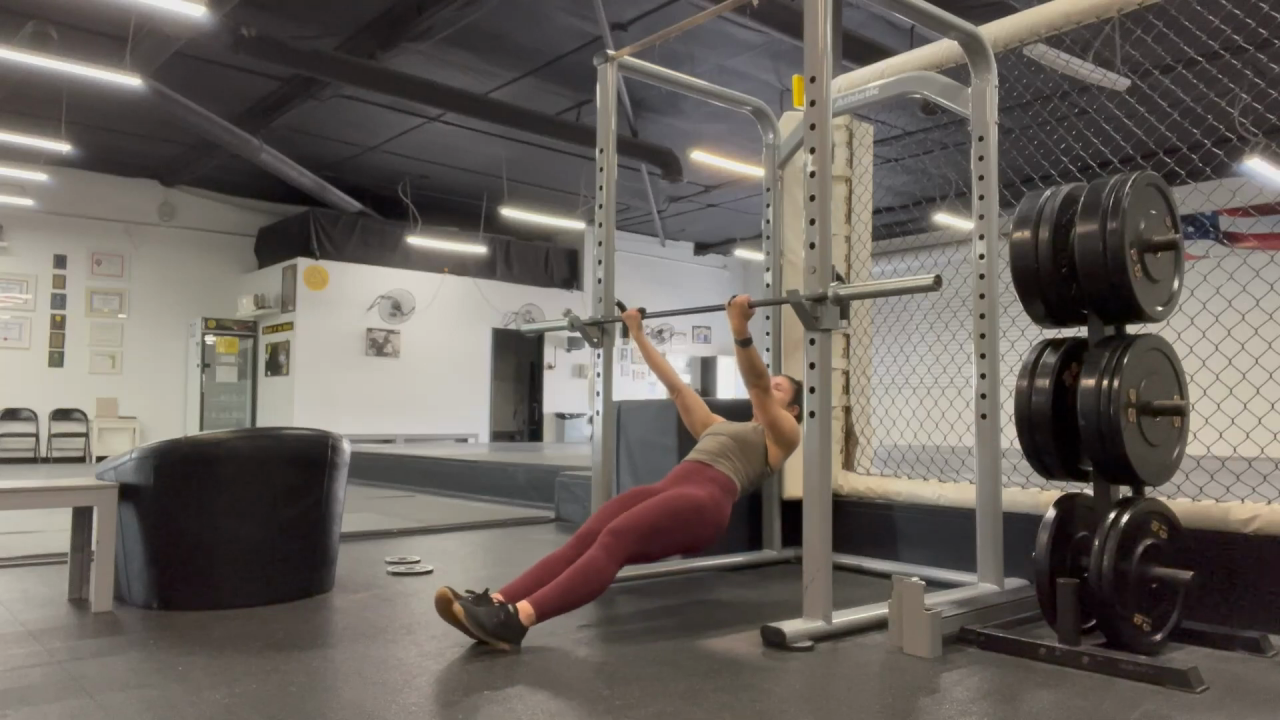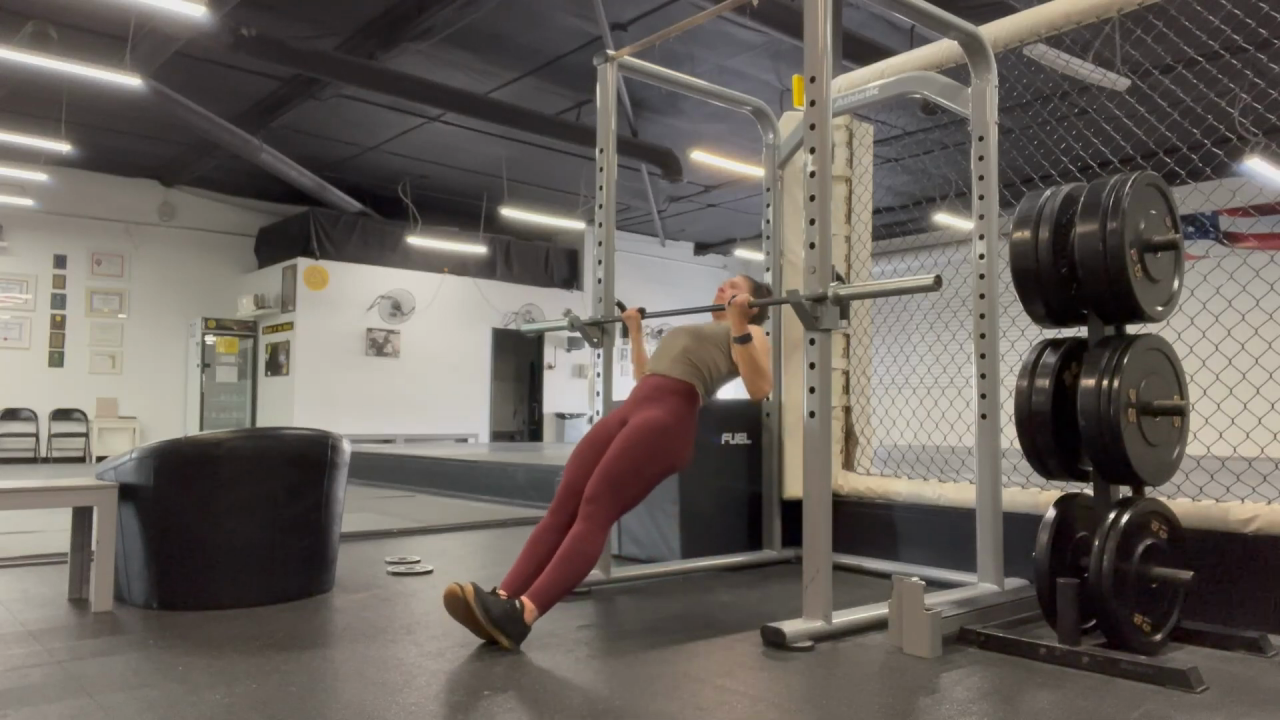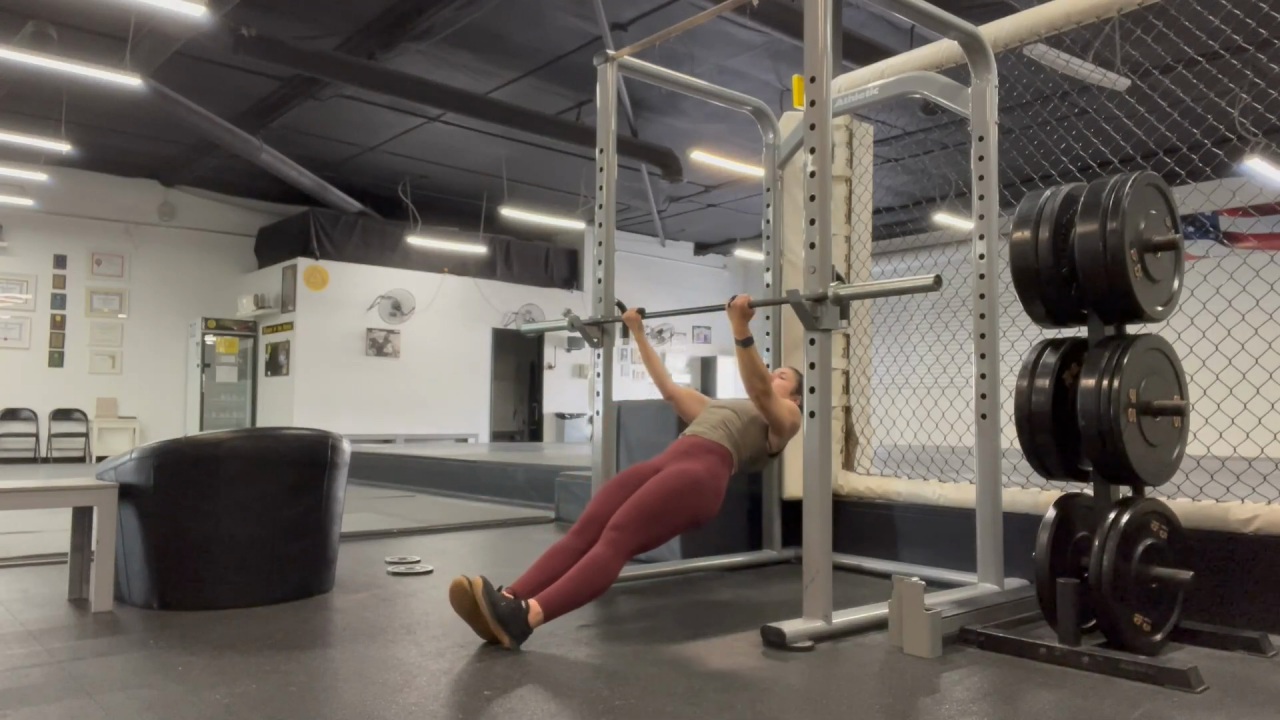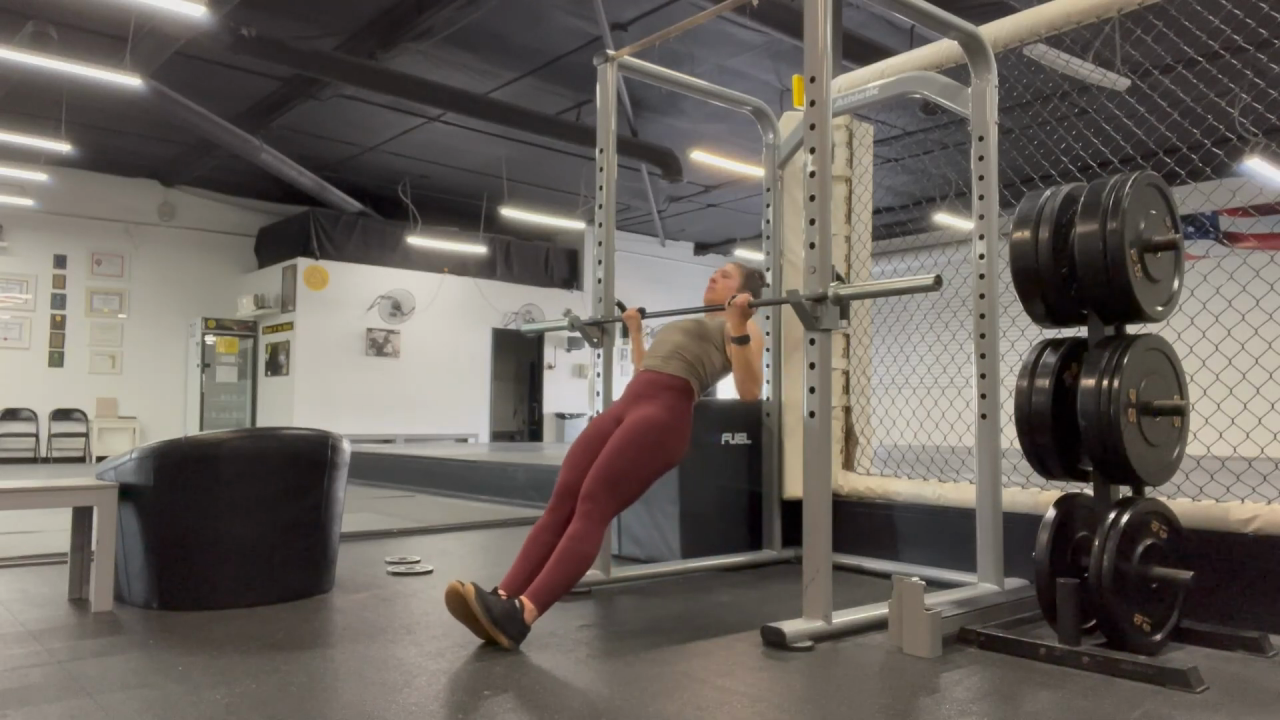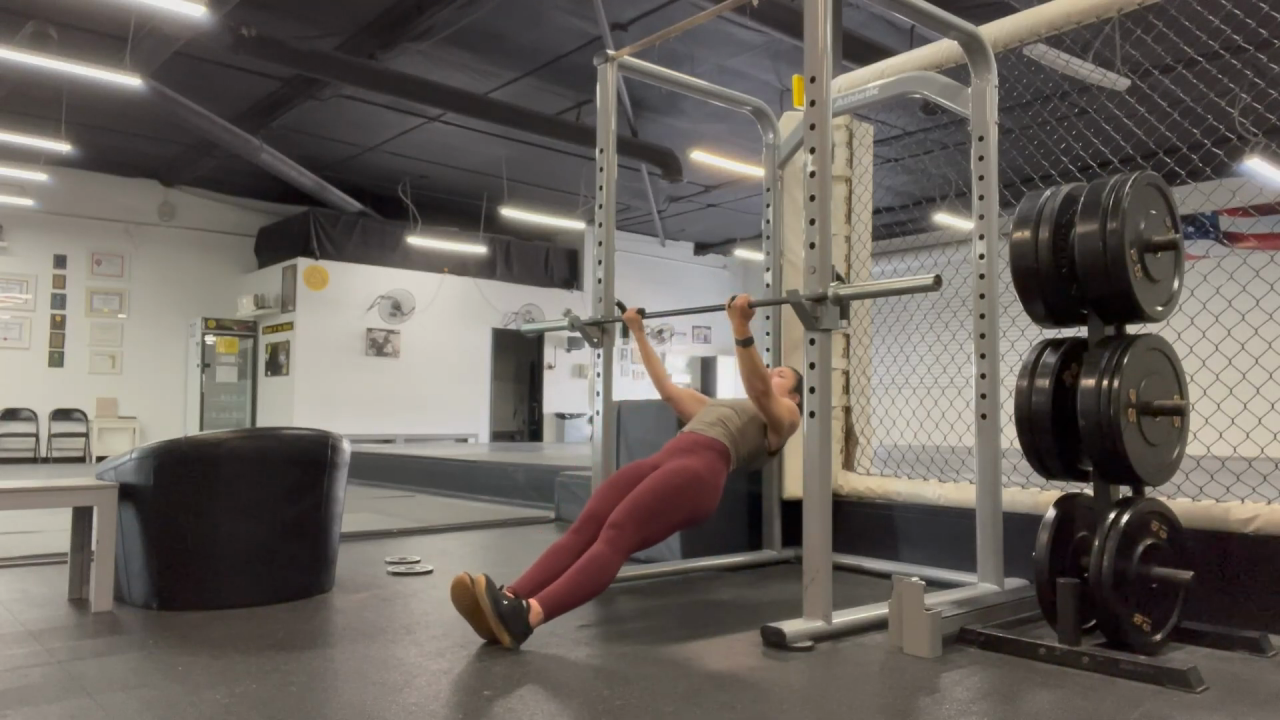
dt=1s
person 1, frame 1
left shoulder: (783, 434)
right shoulder: (719, 426)
left elbow: (757, 384)
right elbow: (677, 387)
left wrist: (741, 330)
right wrist: (638, 334)
left hip: (706, 501)
right hip: (669, 488)
left knee: (614, 539)
right knee: (583, 541)
left ankle: (515, 620)
right ankle: (495, 604)
person 1, frame 2
left shoulder: (749, 333)
right shoulder: (695, 333)
left elbow: (758, 389)
left wrist: (738, 327)
right wrist: (635, 332)
left hip: (670, 415)
right hip: (630, 408)
left knee: (594, 511)
right knee: (562, 508)
left ankle: (520, 616)
right ankle: (501, 601)
person 1, frame 3
left shoulder: (785, 418)
right shoulder: (719, 407)
left elbow: (759, 390)
right elbow: (670, 389)
left wrist: (742, 330)
right wrist: (639, 334)
left hip: (702, 472)
right hip: (662, 461)
left knee: (616, 537)
right knee: (584, 531)
left ankle: (525, 618)
right ankle: (508, 602)
person 1, frame 4
left shoulder: (743, 330)
right shoulder: (688, 326)
left elbow: (749, 390)
left wrist: (738, 324)
right wrist: (635, 332)
left hip: (666, 413)
right hip: (624, 406)
left knee: (591, 508)
right knee: (561, 506)
left ankle: (520, 615)
right ankle: (500, 600)
person 1, frame 5
left shoulder: (783, 417)
right shoulder: (718, 407)
left elbow: (759, 390)
right elbow: (668, 390)
left wrist: (742, 330)
right wrist: (639, 334)
left hip: (700, 469)
right hip: (661, 459)
left knee: (615, 536)
right knee: (583, 529)
left ankle: (525, 617)
right ankle: (509, 601)
